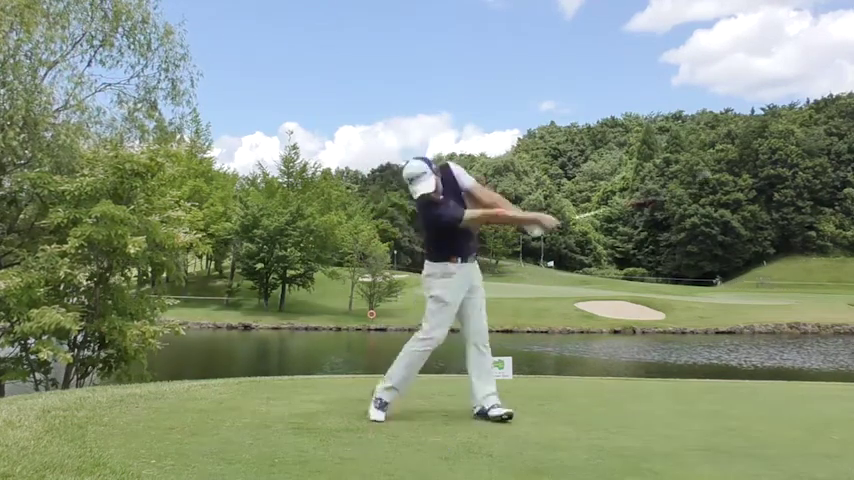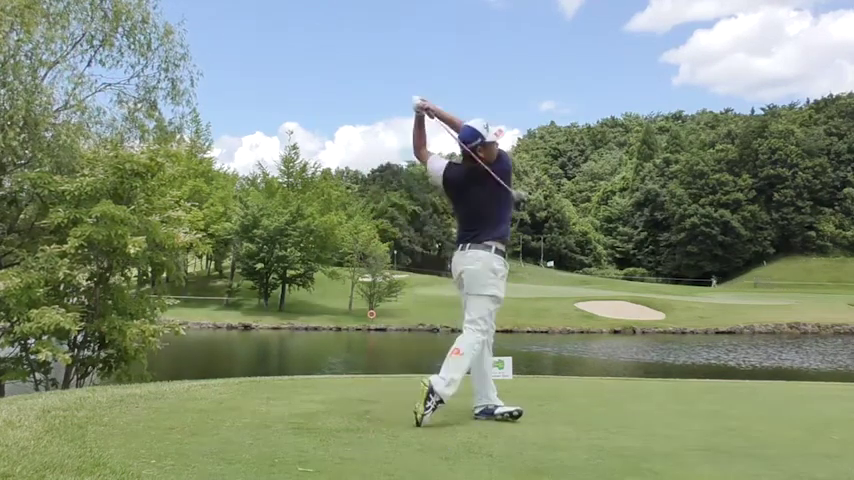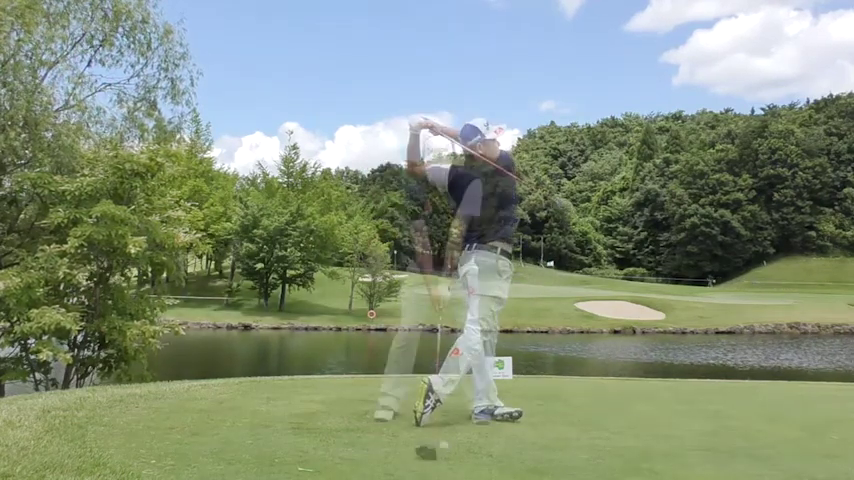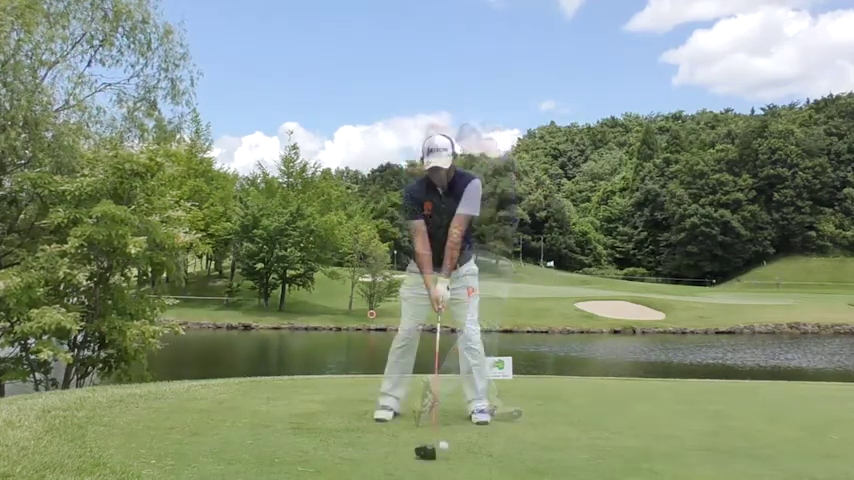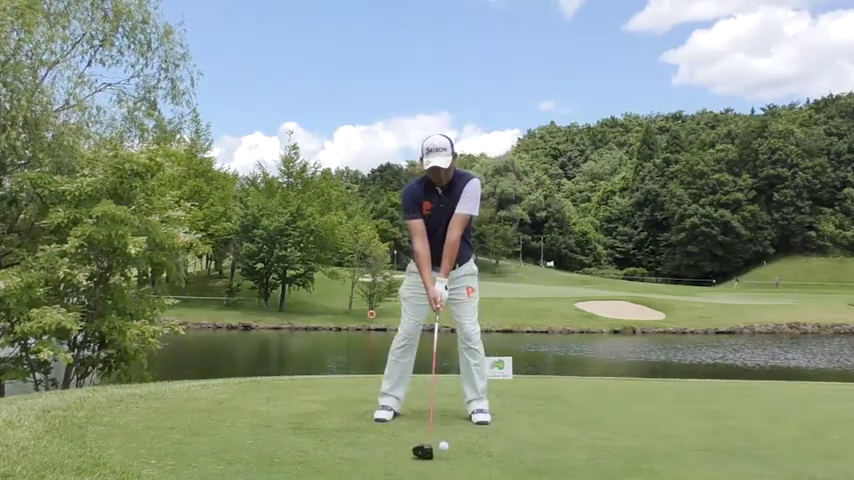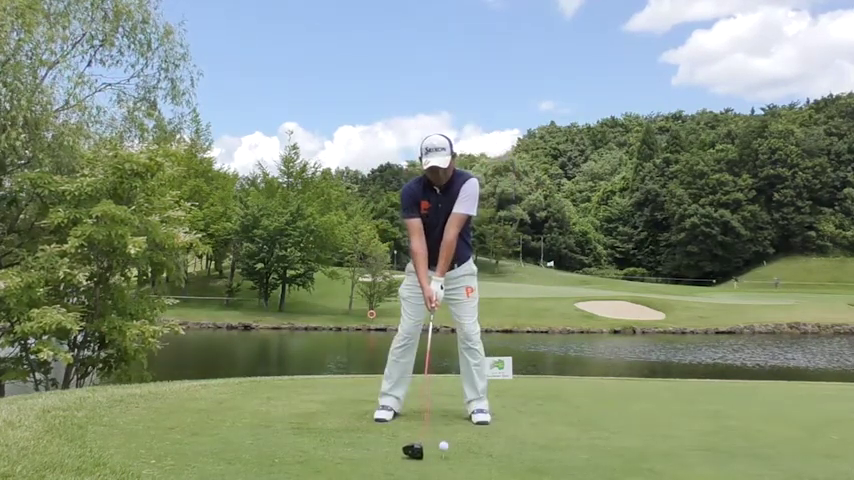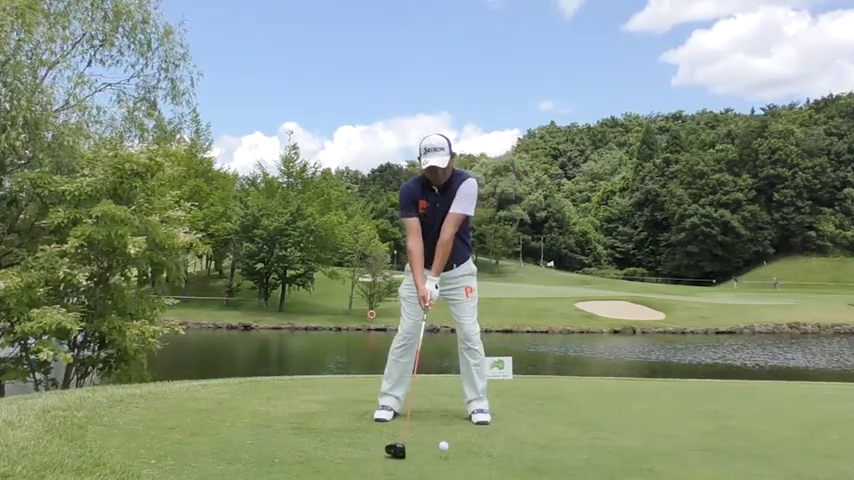
dt=0.4s
person 1, frame 1
left shoulder: (449, 171)
right shoulder: (429, 208)
left elbow: (489, 198)
right elbow: (481, 217)
left wrist: (525, 217)
right wrist: (531, 218)
left hip: (468, 266)
right hip: (444, 272)
left knee: (478, 336)
right knee: (431, 335)
left ankle: (486, 401)
right ankle: (385, 393)
person 1, frame 2
left shoulder: (451, 174)
right shoulder: (502, 165)
left elbow: (420, 152)
right elbow: (478, 138)
left wrist: (420, 116)
right wrist: (439, 113)
left hip: (465, 256)
right hip: (487, 258)
left knee: (481, 331)
right knee: (476, 330)
left ankle: (486, 402)
right ankle: (439, 387)
person 1, frame 3
left shoulder: (460, 176)
right shoulder: (503, 168)
left elbow: (414, 168)
left wrist: (415, 132)
left hip: (476, 262)
right hip: (492, 260)
left knee: (483, 330)
right knee: (477, 331)
left ankle: (486, 404)
right ankle: (439, 387)
person 1, frame 4
left shoulder: (470, 183)
right shoulder: (413, 191)
left elbow: (456, 234)
right elbow: (421, 241)
left wrist: (445, 281)
right wrist: (431, 286)
left hip: (461, 269)
right hip: (422, 270)
left knee: (470, 333)
right knee: (406, 333)
left ankle: (478, 403)
right ankle: (389, 400)
person 1, frame 5
left shoulder: (469, 184)
right shoulder: (412, 192)
left elbow: (454, 234)
right elbow: (419, 241)
left wrist: (443, 280)
right wrist: (429, 285)
left hip: (460, 270)
right hip: (421, 270)
left knee: (469, 333)
right knee: (406, 333)
left ankle: (477, 403)
right ankle: (389, 401)
person 1, frame 6
left shoulder: (468, 184)
right shoulder: (411, 191)
left elbow: (452, 233)
right elbow: (417, 240)
left wrist: (439, 279)
right wrist: (425, 284)
left hip: (460, 270)
right hip: (420, 270)
left knee: (469, 333)
right knee: (406, 333)
left ankle: (478, 403)
right ankle: (389, 401)
person 1, frame 7
left shoulder: (466, 184)
right shoulder: (410, 190)
left elbow: (448, 233)
right elbow: (414, 239)
left wrist: (434, 279)
right wrist: (420, 283)
left hip: (459, 270)
right hip: (419, 270)
left knee: (469, 333)
right knee: (406, 333)
left ankle: (477, 403)
right ankle: (389, 401)
